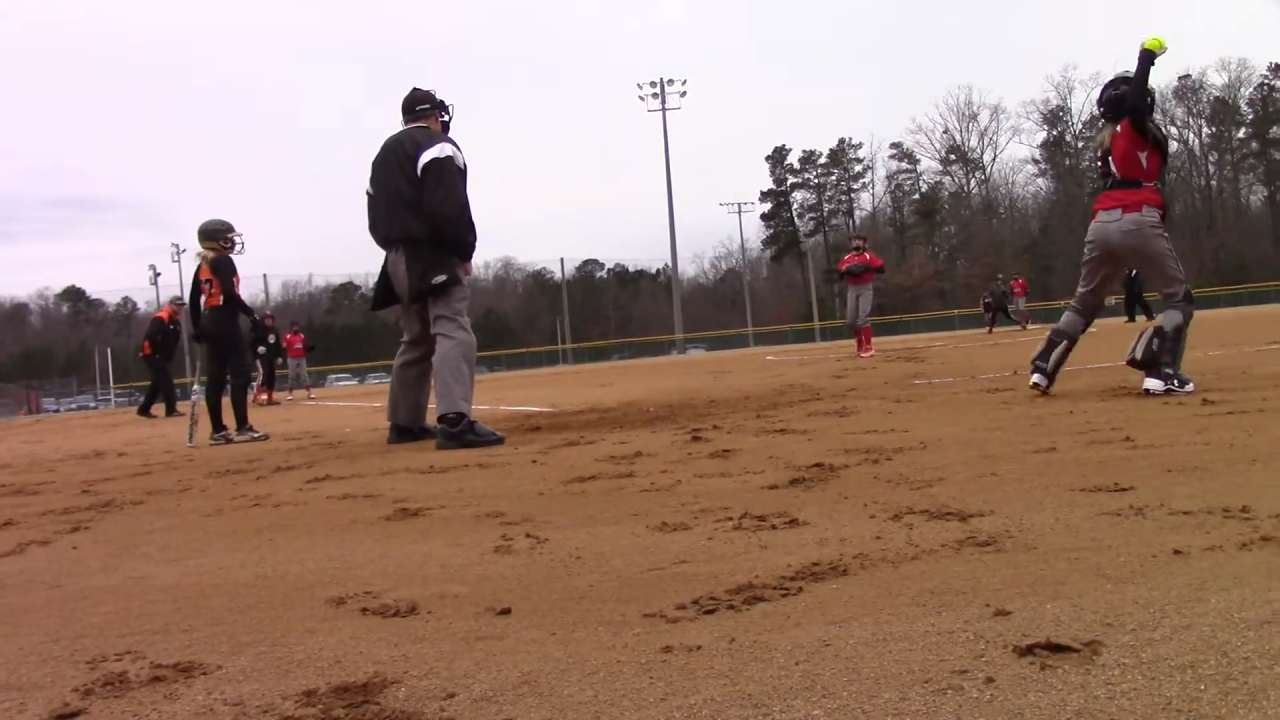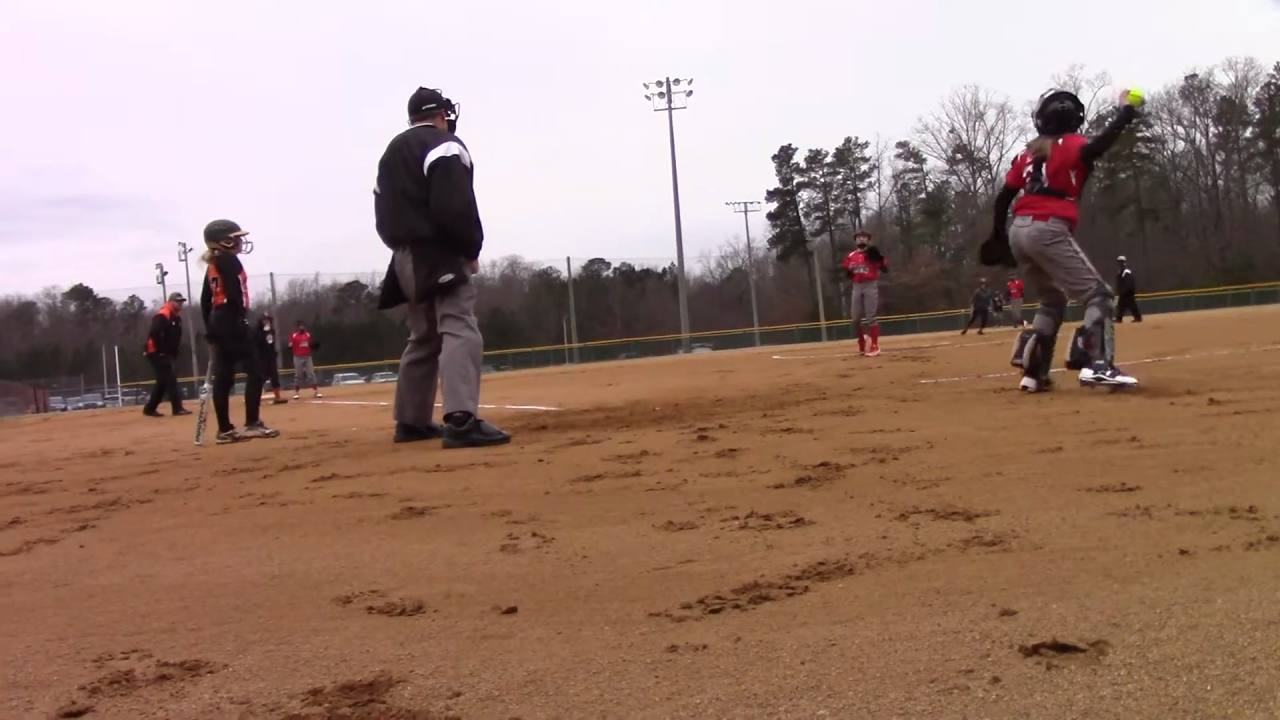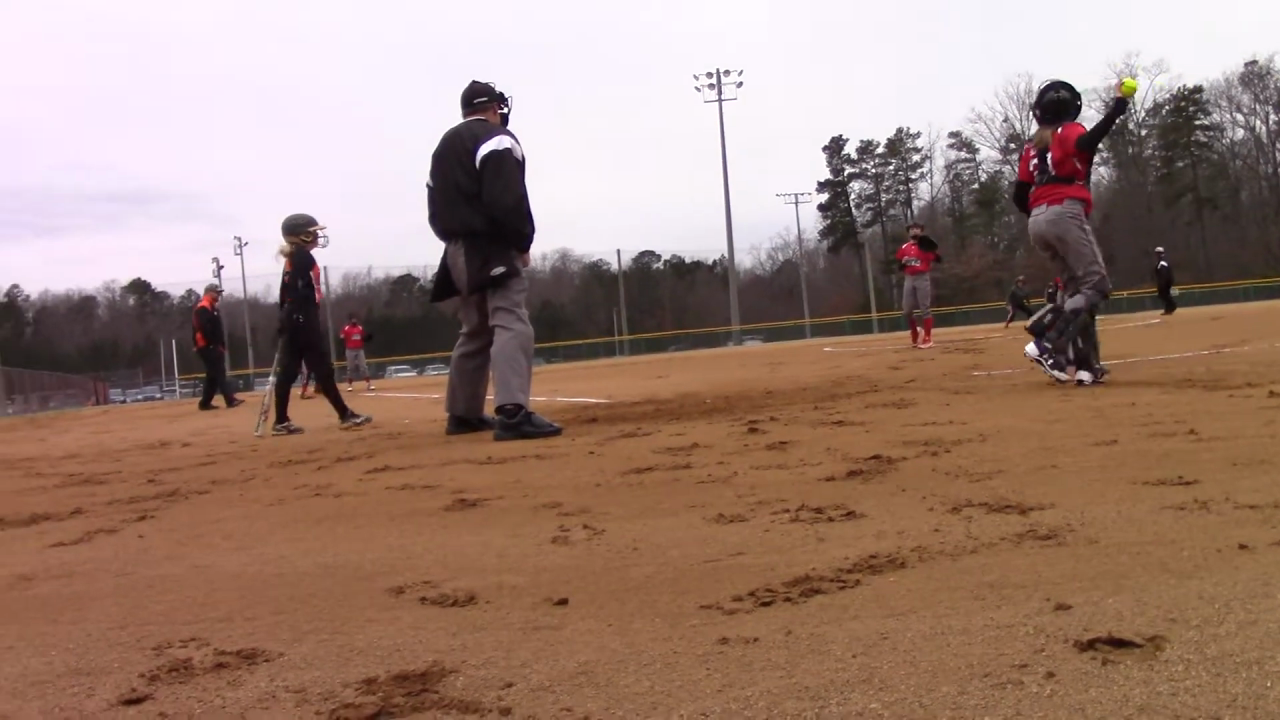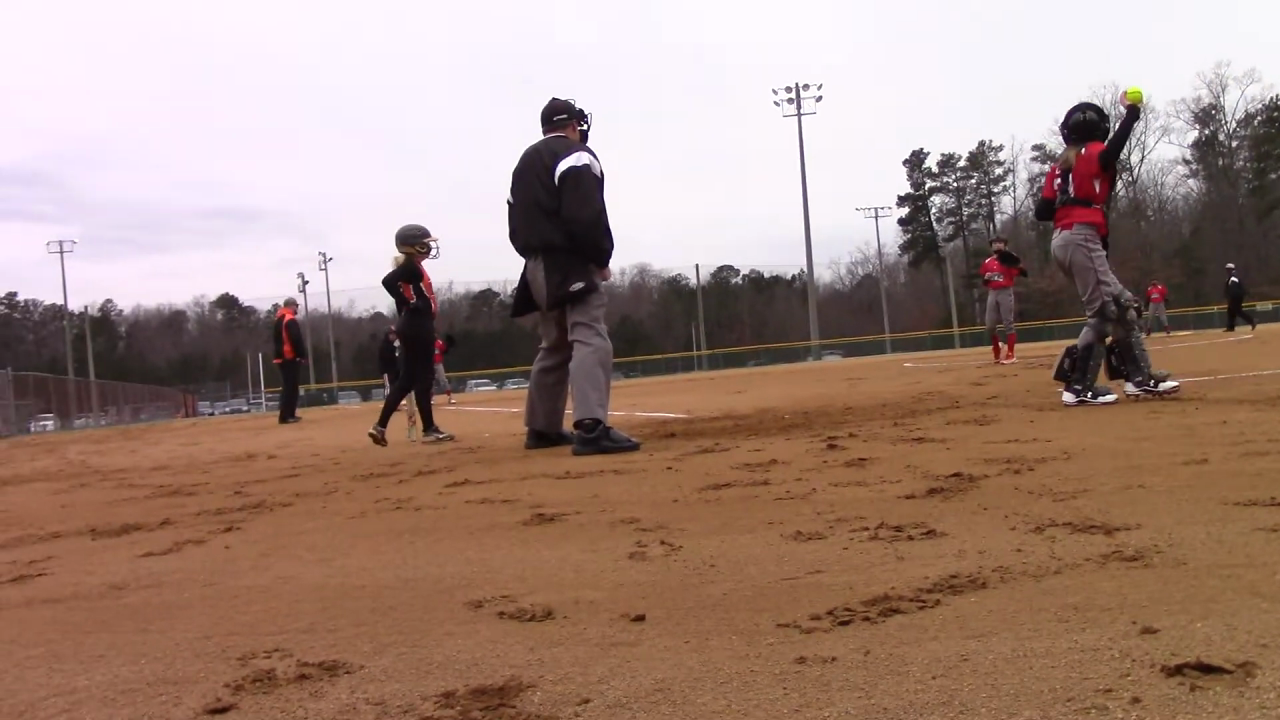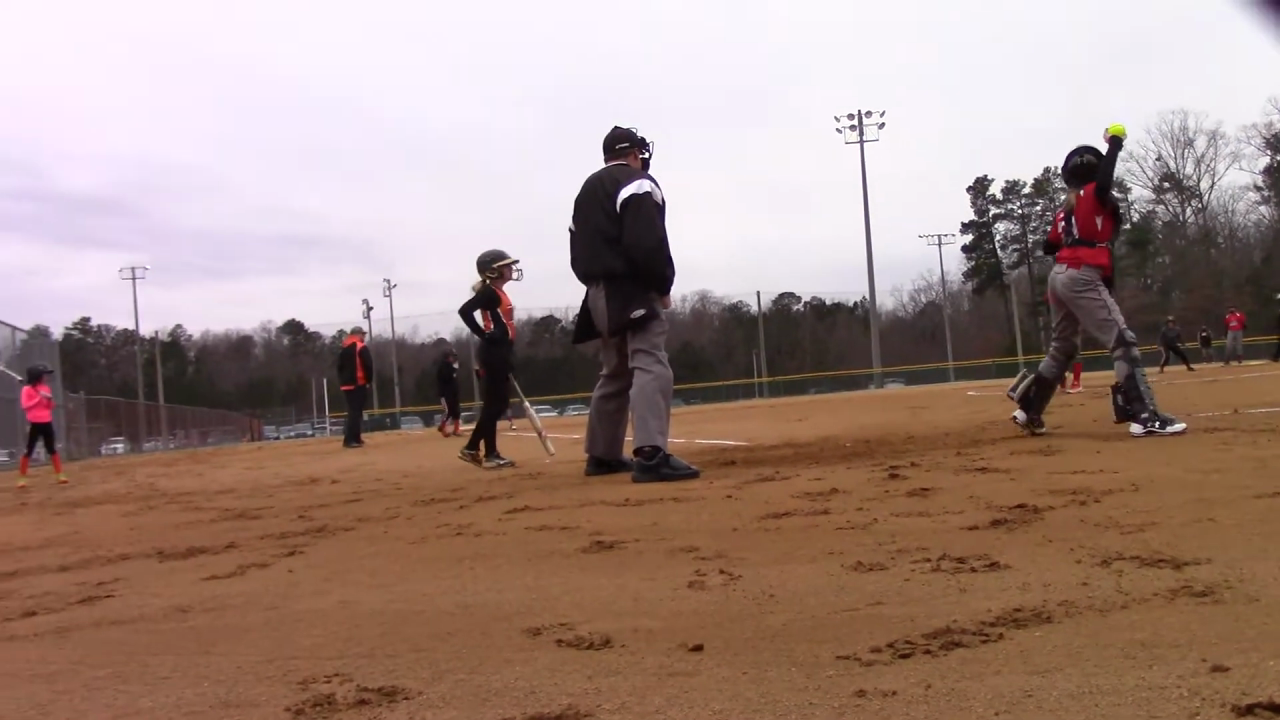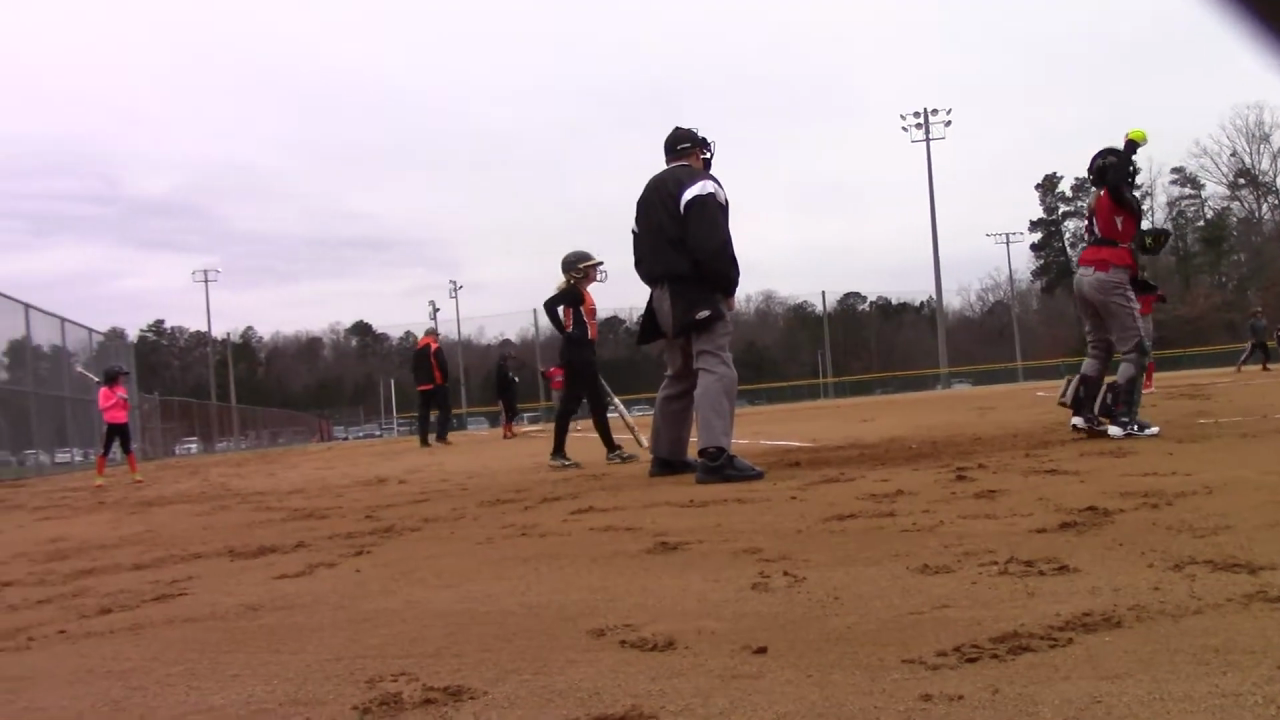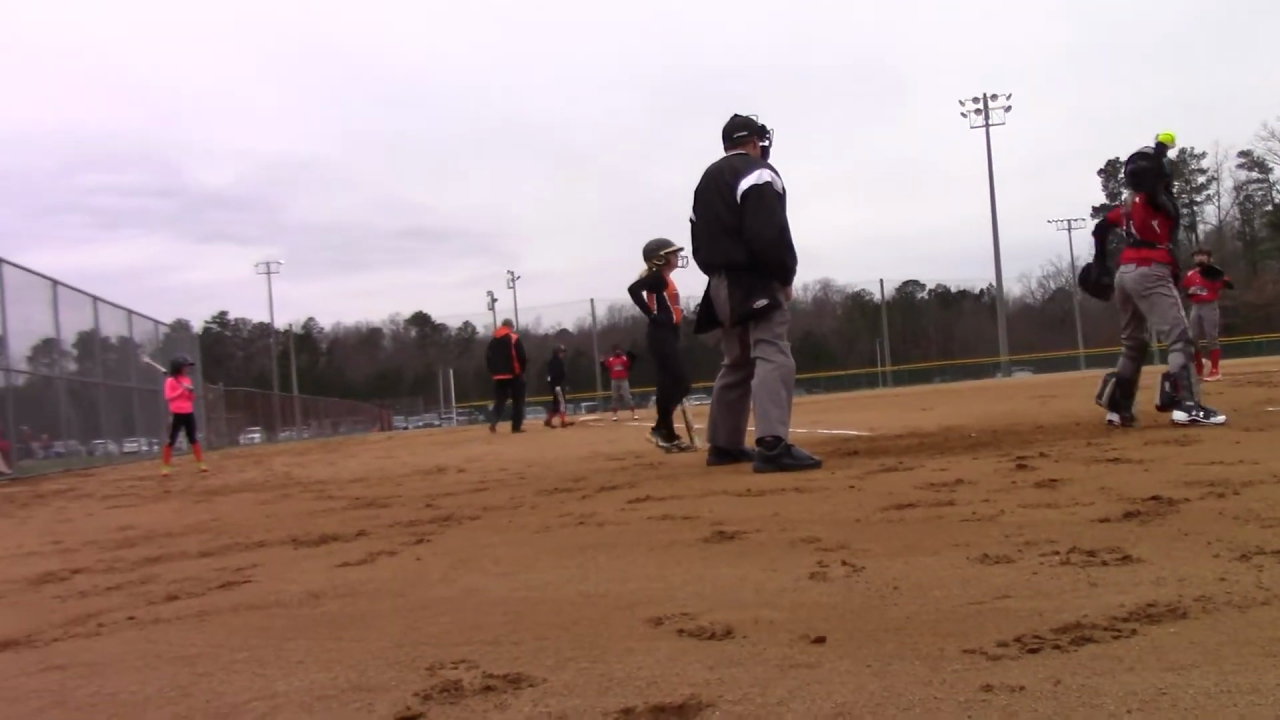
dt=0.4s
person 1, frame 1
left shoulder: (384, 154)
right shoulder: (439, 147)
left elbow: (376, 214)
right elbow: (449, 209)
left wrist: (395, 248)
right wrist: (465, 252)
left hip: (398, 259)
right hip: (433, 256)
left knee: (416, 339)
right knee: (453, 333)
left ankle: (404, 422)
right ankle: (455, 422)
person 1, frame 2
left shoulder: (391, 153)
right shoulder: (445, 146)
left elbow: (383, 214)
right elbow: (455, 207)
left wrist: (403, 247)
right wrist: (471, 250)
left hip: (406, 258)
right hip: (439, 255)
left knee: (423, 338)
right knee: (460, 332)
left ankle: (411, 421)
right ankle: (461, 421)
person 1, frame 3
left shoulder: (443, 147)
right shoulder: (497, 140)
left elbow: (436, 206)
right elbow: (507, 201)
left wrist: (455, 239)
right wrist: (523, 242)
left hip: (458, 251)
right hip: (491, 248)
left knee: (475, 331)
right knee: (511, 325)
left ankle: (463, 413)
right ankle: (513, 413)
person 1, frame 4
left shoulder: (524, 163)
right shoulder: (576, 156)
left elbow: (516, 223)
right elbow: (586, 216)
left wrist: (535, 256)
right wrist: (602, 258)
left hip: (538, 267)
right hip: (570, 264)
left knee: (554, 346)
right knee: (589, 340)
left ankle: (542, 427)
right ankle: (591, 428)
person 1, frame 5
left shoulder: (586, 190)
right shoulder: (638, 183)
left elbow: (578, 249)
right elbow: (647, 243)
left wrist: (596, 283)
right wrist: (663, 285)
left hip: (599, 293)
right hip: (631, 290)
left knee: (615, 372)
right knee: (650, 367)
left ankle: (602, 454)
right ankle: (650, 455)
person 1, frame 6
left shoulder: (648, 193)
right shoulder: (701, 185)
left elbow: (641, 252)
right elbow: (712, 245)
left wrist: (661, 285)
right wrist: (728, 287)
left hip: (664, 296)
right hip: (697, 292)
left knee: (679, 374)
right knee: (715, 368)
left ankle: (667, 455)
right ankle: (715, 457)
person 1, frame 7
left shoulder: (705, 181)
right shoulder: (758, 173)
left elbow: (699, 240)
right elbow: (769, 234)
left wrist: (719, 273)
right wrist: (786, 276)
left hip: (721, 285)
right hip: (754, 281)
left knee: (736, 364)
right knee: (772, 357)
left ankle: (724, 444)
right ankle: (772, 445)
person 2, frame 1
left shoulder: (1108, 139)
right shoulder: (1135, 129)
right elbow: (1136, 99)
right wrist: (1147, 56)
left hip: (1101, 225)
right hip: (1138, 223)
left knee: (1085, 303)
right knee: (1178, 298)
left ankle: (1043, 367)
right ankle: (1161, 371)
person 2, frame 2
left shoulder: (1028, 152)
right shoulder: (1073, 144)
left elbow: (1004, 197)
right elbow: (1095, 147)
left wrist: (997, 236)
right wrist: (1125, 112)
left hip: (1019, 231)
right hip: (1049, 231)
left knee: (1052, 301)
right knee: (1097, 295)
left ankle: (1033, 373)
right ankle: (1097, 364)
person 2, frame 3
left shoulder: (1031, 147)
right shoulder: (1071, 132)
left elbow: (1019, 195)
right elbow: (1087, 143)
right wrist: (1119, 104)
left hip: (1037, 220)
right hip: (1065, 215)
left knee: (1077, 288)
right knee: (1095, 287)
left ankle: (1086, 365)
right ankle: (1046, 346)
person 2, frame 4
left shoulder: (1059, 165)
right shoulder: (1096, 154)
left elbow: (1042, 211)
right elbow: (1113, 149)
right wrist: (1131, 112)
left hip: (1062, 241)
right hip: (1083, 239)
left knee: (1121, 304)
right knee: (1102, 313)
left ankle: (1138, 377)
right ankle: (1078, 387)
person 2, frame 5
left shoulder: (1065, 208)
right shoulder: (1096, 195)
left elbow: (1049, 247)
right elbow: (1105, 181)
right wrist: (1114, 142)
left hip: (1059, 277)
right hip: (1083, 279)
left knee: (1062, 349)
right knee: (1123, 343)
left ankle: (1027, 409)
right ankle: (1144, 416)
person 2, frame 6
left shoulder: (1095, 202)
right shoulder: (1118, 197)
right elbow: (1114, 184)
left wrist: (1140, 241)
right wrist: (1130, 148)
left hip: (1084, 277)
right hip: (1110, 278)
left knee: (1099, 347)
right knee: (1134, 350)
left ankle: (1083, 412)
right ankle: (1122, 420)
person 2, frame 7
left shoulder: (1130, 203)
right shoulder: (1155, 200)
left elbow: (1101, 229)
right elbow: (1150, 189)
left wrist: (1099, 266)
right wrist: (1159, 150)
left hip: (1124, 275)
right hip: (1150, 275)
left knee: (1133, 344)
right knee: (1178, 340)
left ankle: (1118, 408)
right ankle: (1186, 405)
person 3, frame 1
left shoulder: (202, 266)
right shoulder: (223, 261)
left elbow: (194, 299)
right elbow: (230, 294)
left wrist: (197, 328)
right wrist: (251, 314)
left hip: (208, 322)
right hip: (225, 321)
left knee: (215, 377)
right knee: (240, 374)
left ankle: (218, 431)
right ankle: (242, 428)
person 3, frame 2
left shoulder: (213, 265)
right shoulder: (229, 259)
left elbow: (205, 300)
right elbow: (232, 292)
left wrist: (210, 328)
right wrist: (242, 317)
left hip: (218, 321)
right hip: (231, 320)
left knee: (223, 376)
right knee: (254, 371)
left ankle: (225, 429)
right ankle: (252, 423)
person 3, frame 3
left shoulder: (292, 258)
right shoulder: (303, 255)
left elbow: (286, 290)
right elbow: (293, 284)
left wrist: (284, 320)
right wrist: (297, 313)
left hip: (293, 318)
right hip: (304, 317)
left knee: (288, 370)
right knee: (323, 368)
left ankle: (281, 421)
right ankle: (345, 415)
person 3, frame 4
left shoulder: (412, 268)
right shoulder: (412, 267)
left elbow: (397, 290)
right elbow: (387, 281)
right wrist: (408, 304)
left hip: (412, 326)
right hip: (418, 326)
left knee: (407, 379)
right knee: (423, 378)
left ankle: (380, 425)
right ankle: (429, 429)
person 3, frame 5
left shoulder: (499, 293)
right shoulder: (489, 293)
right elbow: (465, 310)
left wrist: (507, 359)
right wrist: (483, 334)
left hip: (499, 352)
right hip: (494, 352)
left knee: (496, 403)
right knee: (494, 403)
left ankle: (472, 447)
right ankle: (490, 454)
person 3, frame 6
left shoulder: (583, 293)
right shoulder: (574, 291)
right elbow: (549, 305)
right wrist: (564, 332)
left hip: (584, 353)
right hip: (576, 353)
left knee: (598, 402)
right knee: (570, 402)
left ankle: (612, 450)
right ankle: (557, 453)
person 3, frame 7
left shoulder: (665, 280)
right shoulder: (657, 277)
right elbow: (633, 289)
right wrist: (651, 315)
left hip: (667, 337)
right hip: (661, 336)
left knee: (668, 386)
right knee: (680, 383)
left ankle: (669, 437)
right ankle: (660, 429)
